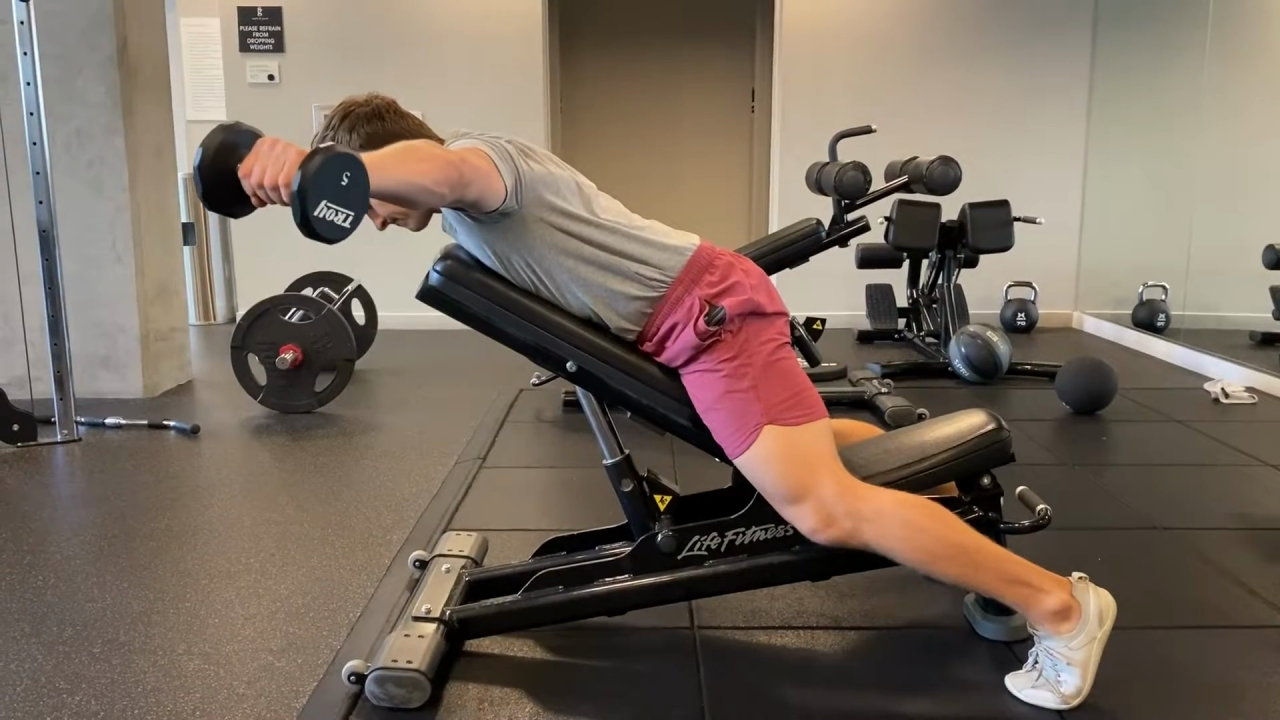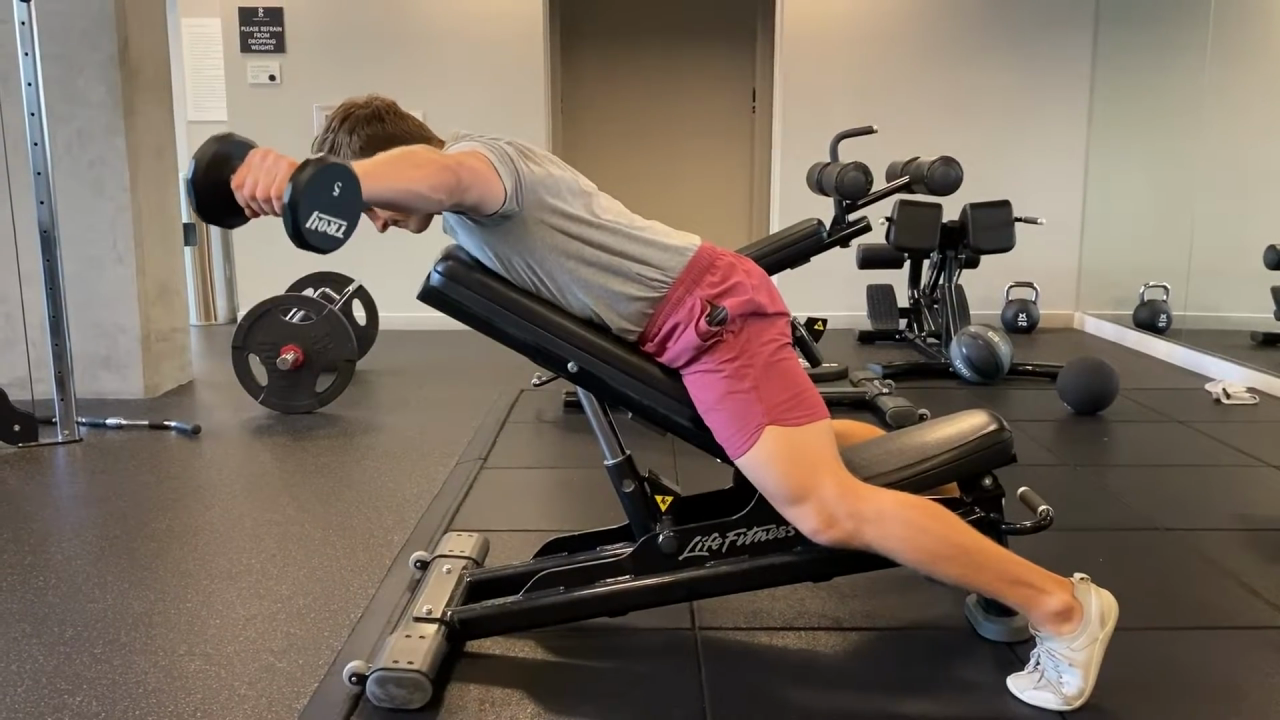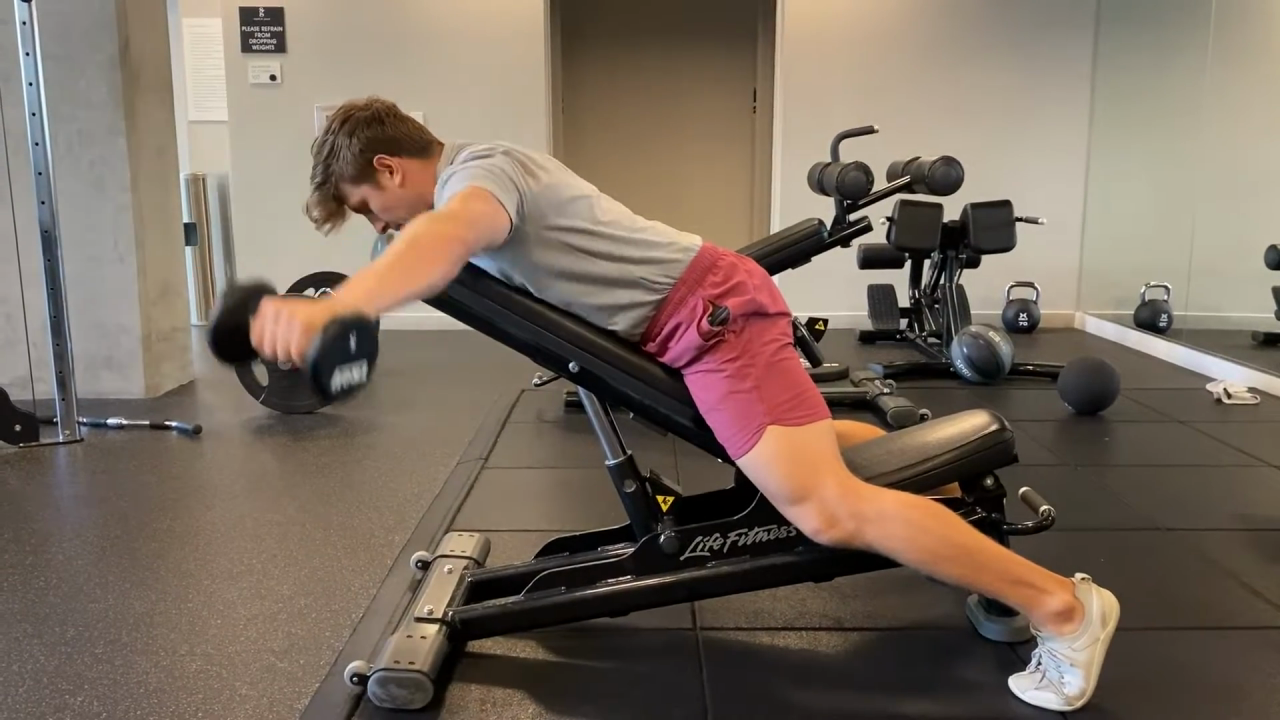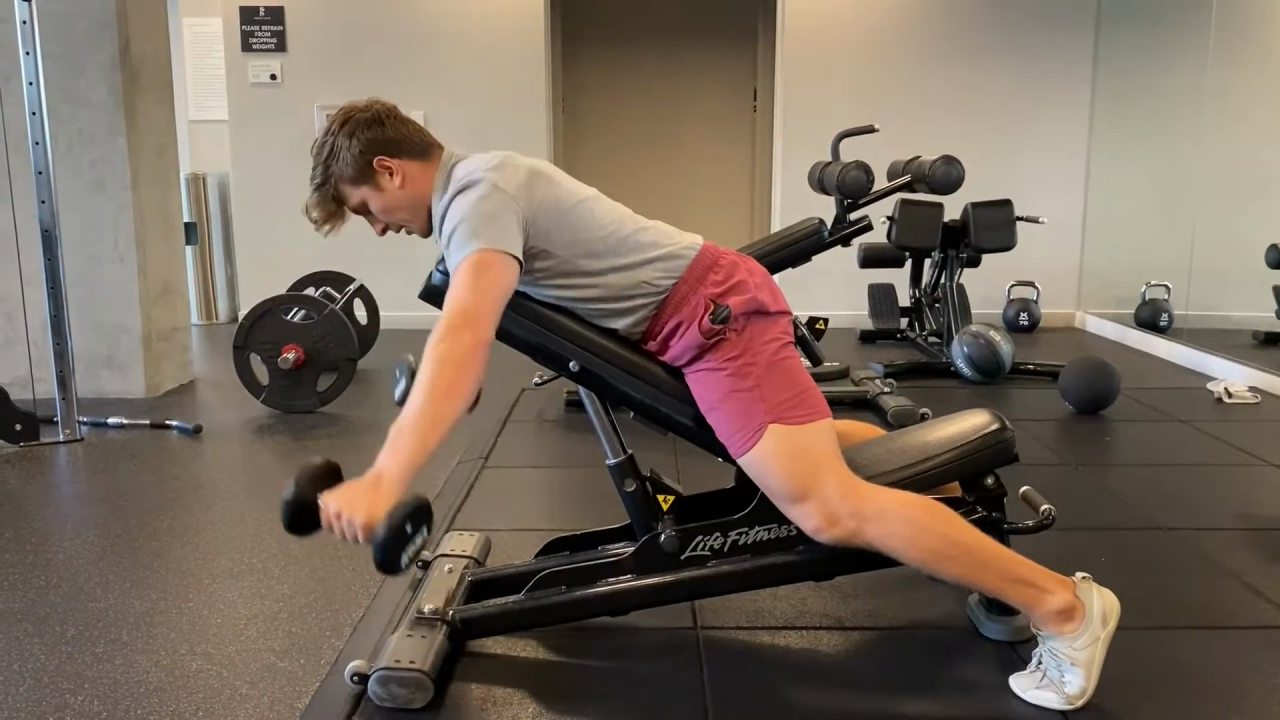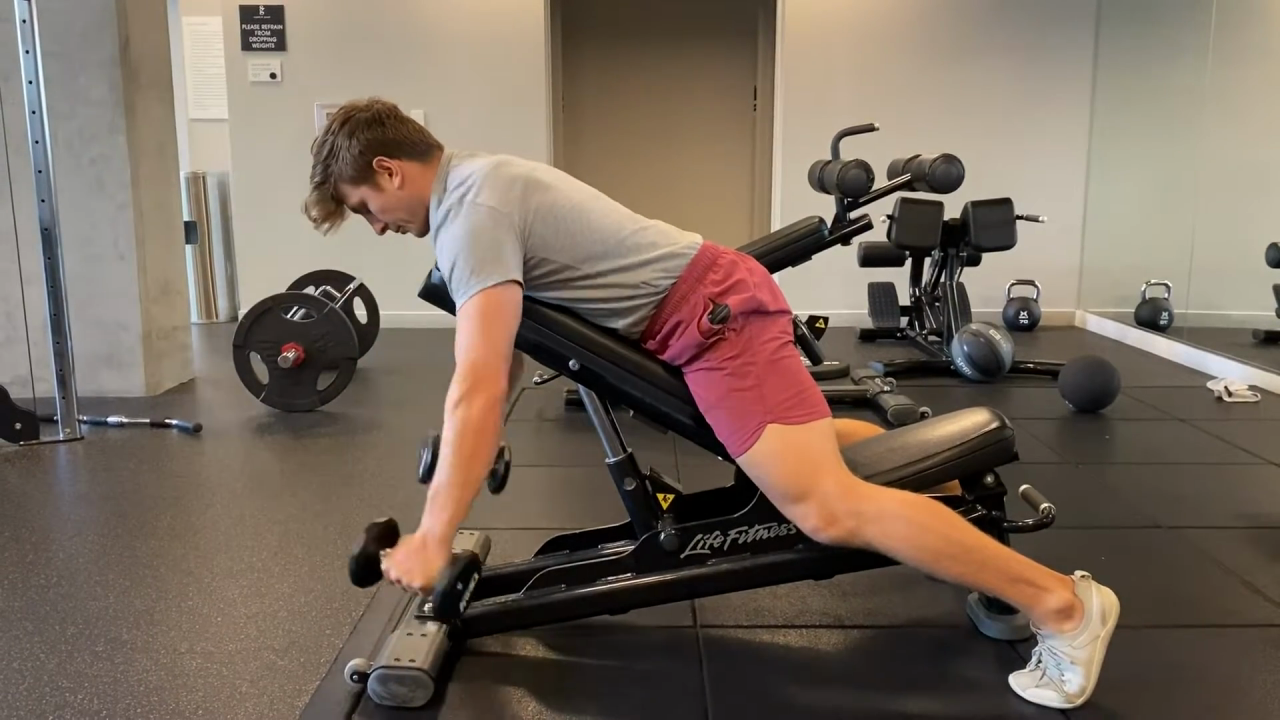
dt=0.3s
person 1, frame 1
left shoulder: (476, 154)
right shoulder: (476, 173)
left elbow: (434, 167)
left hip: (706, 311)
right hip: (696, 308)
left knee: (824, 509)
right knee: (808, 442)
left ankle: (1059, 603)
person 1, frame 2
left shoulder: (475, 156)
right shoulder: (476, 172)
left elbow: (432, 174)
left hip: (709, 312)
right hip: (698, 309)
left knee: (826, 511)
right knee: (803, 442)
left ankle: (1060, 605)
person 1, frame 3
left shoulder: (473, 174)
right shoulder: (476, 177)
left elbow: (441, 237)
left wrist: (327, 308)
left hip: (710, 313)
right hip: (700, 308)
left knee: (826, 510)
right knee: (808, 442)
left ankle: (1061, 605)
person 1, frame 4
left shoulder: (476, 198)
right shoulder: (477, 179)
left elbow: (462, 341)
right elbow: (477, 323)
left wrist: (381, 483)
right wrist: (435, 395)
left hip: (712, 313)
right hip: (707, 303)
left knee: (829, 510)
right knee: (806, 440)
left ankle: (1063, 606)
person 1, frame 5
left shoulder: (471, 212)
right shoulder: (479, 179)
left elbow: (476, 387)
right elbow: (500, 354)
left wrist: (432, 539)
right wrist: (475, 440)
left hip: (712, 313)
right hip: (707, 300)
left knee: (826, 509)
right knee: (808, 441)
left ankle: (1062, 604)
